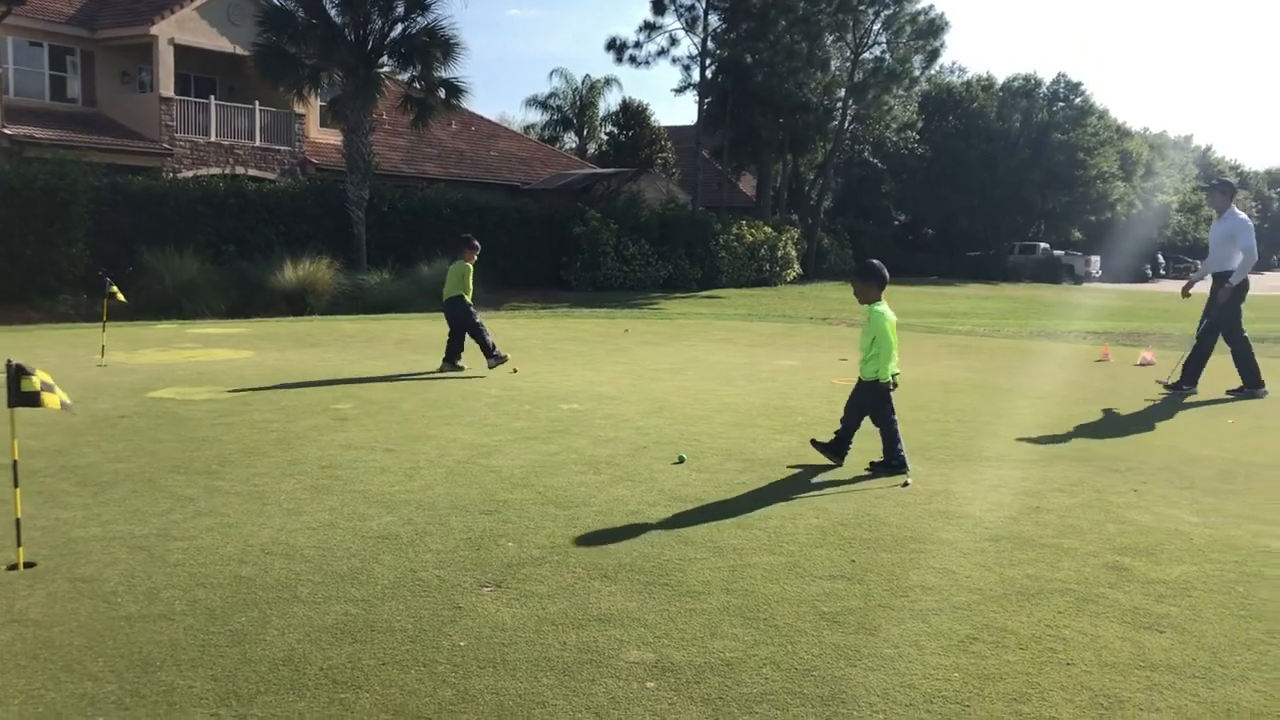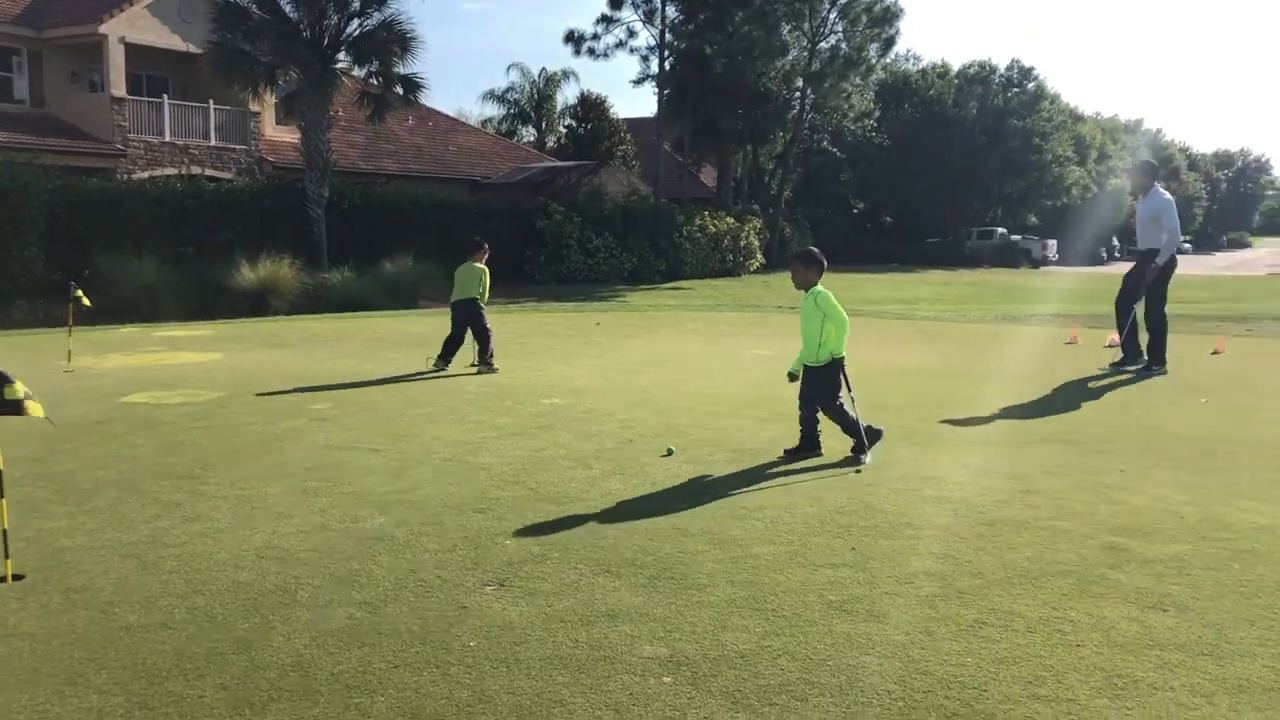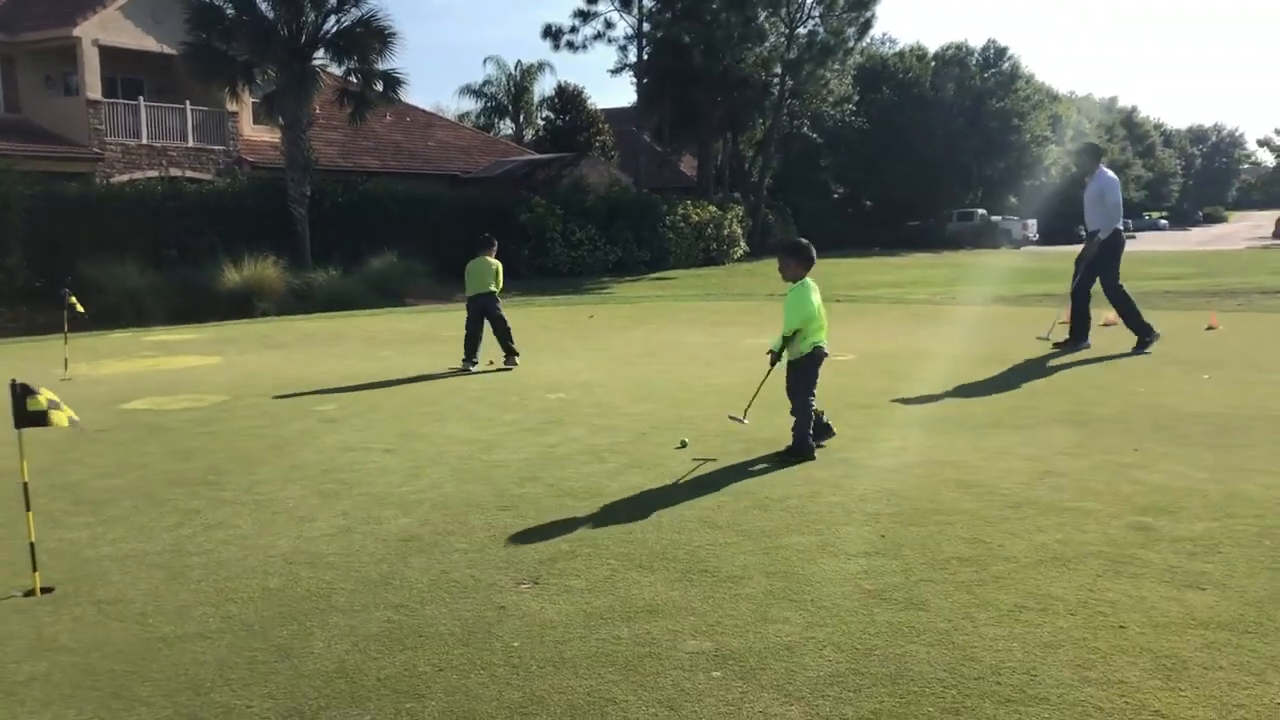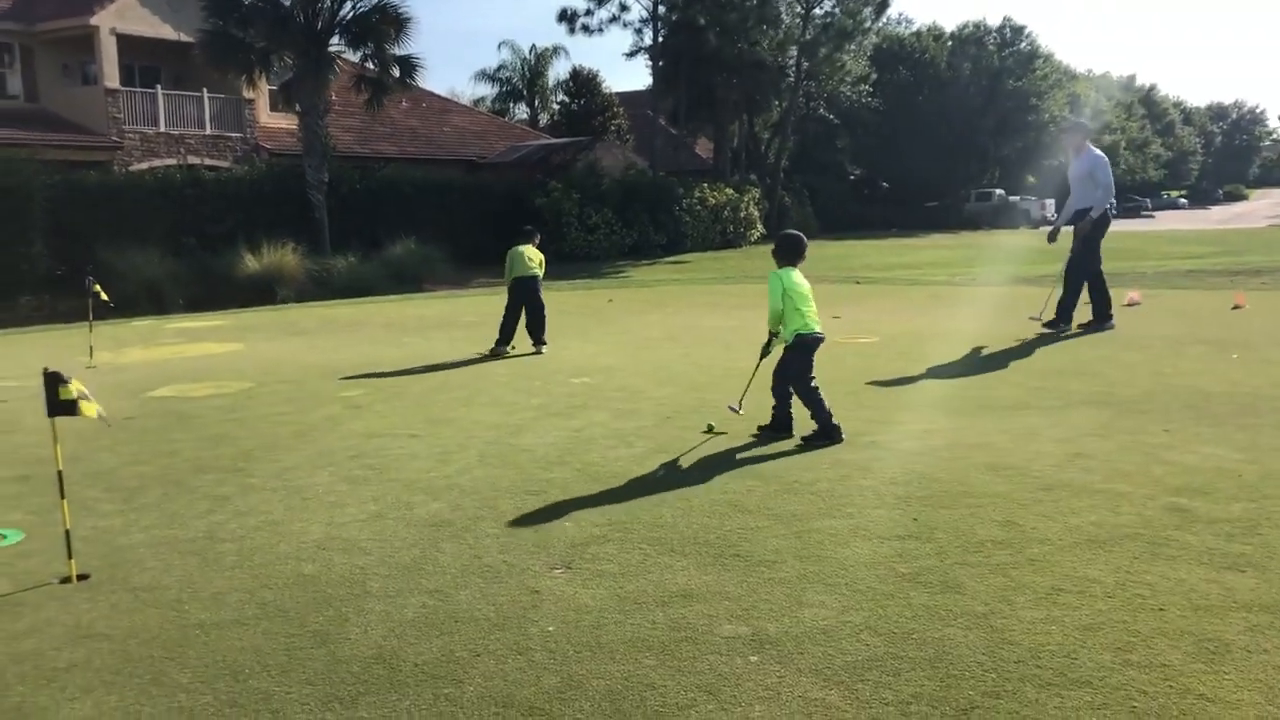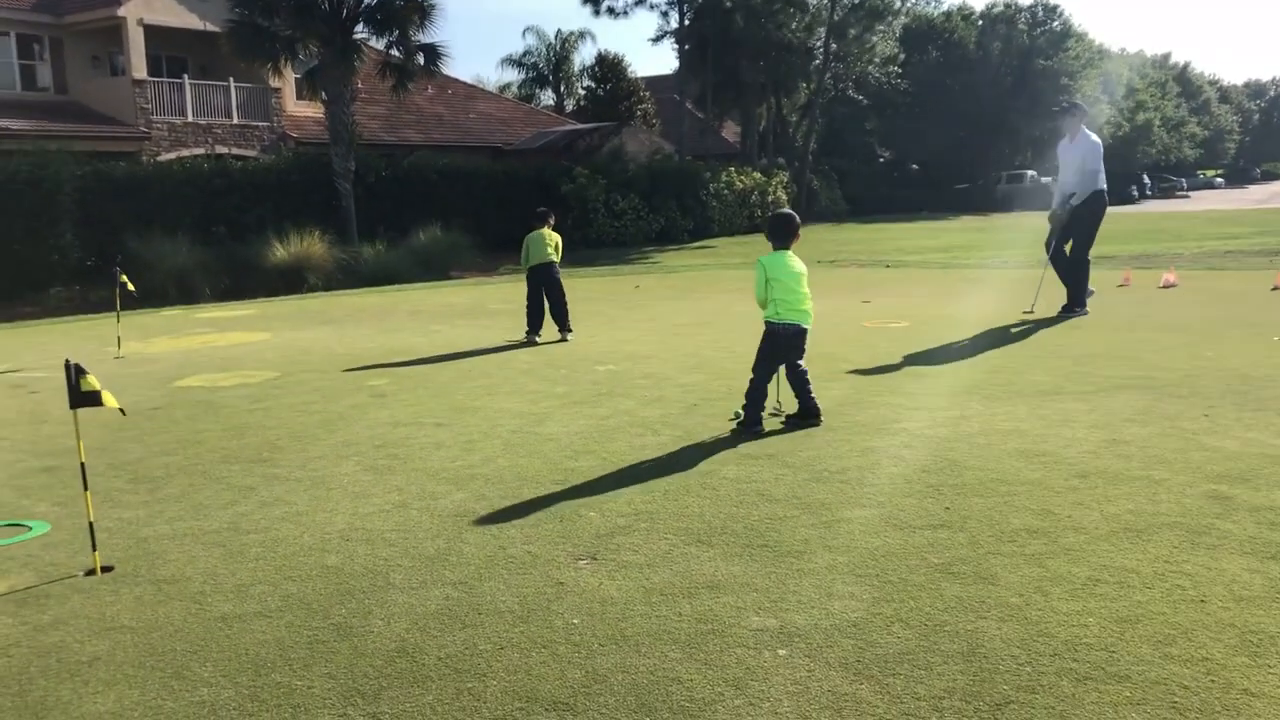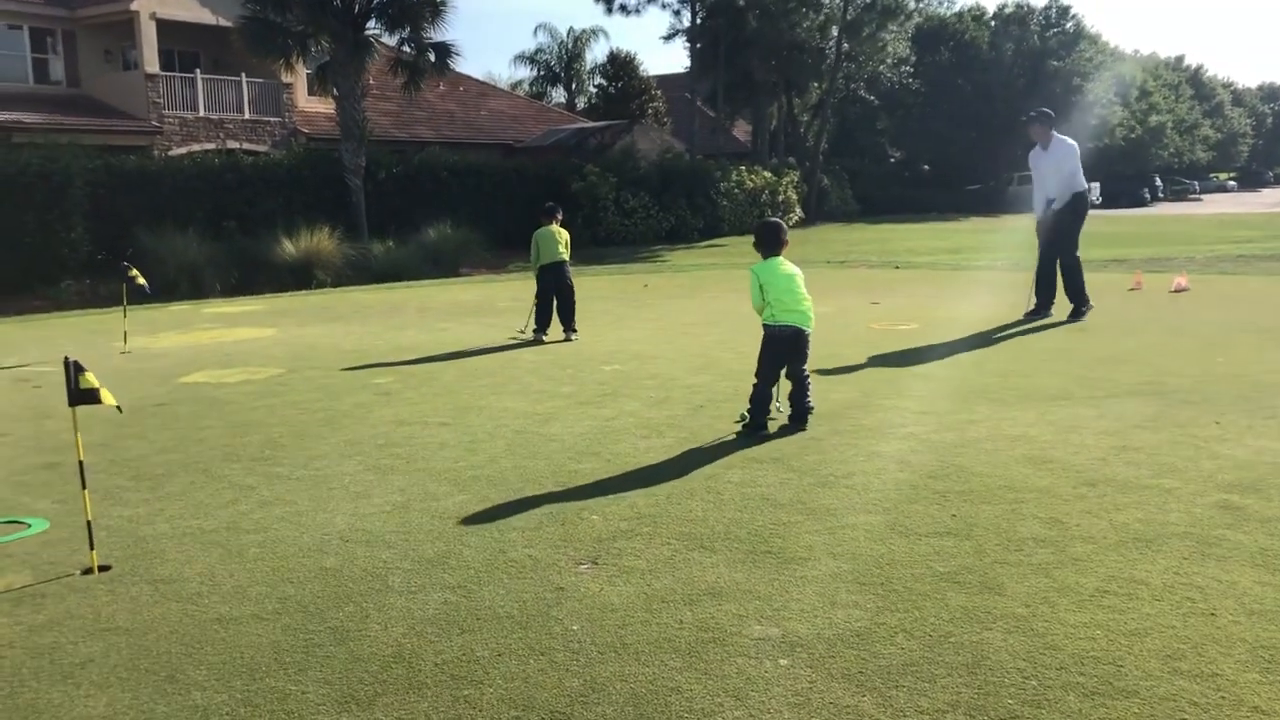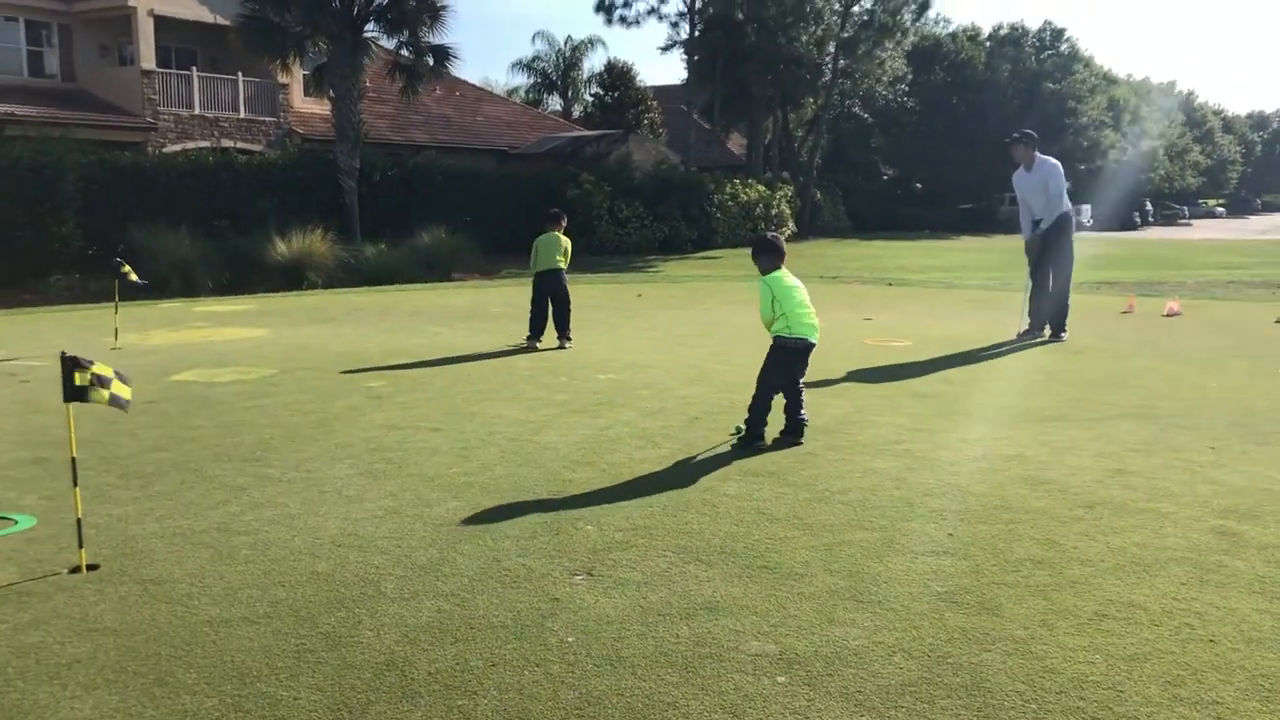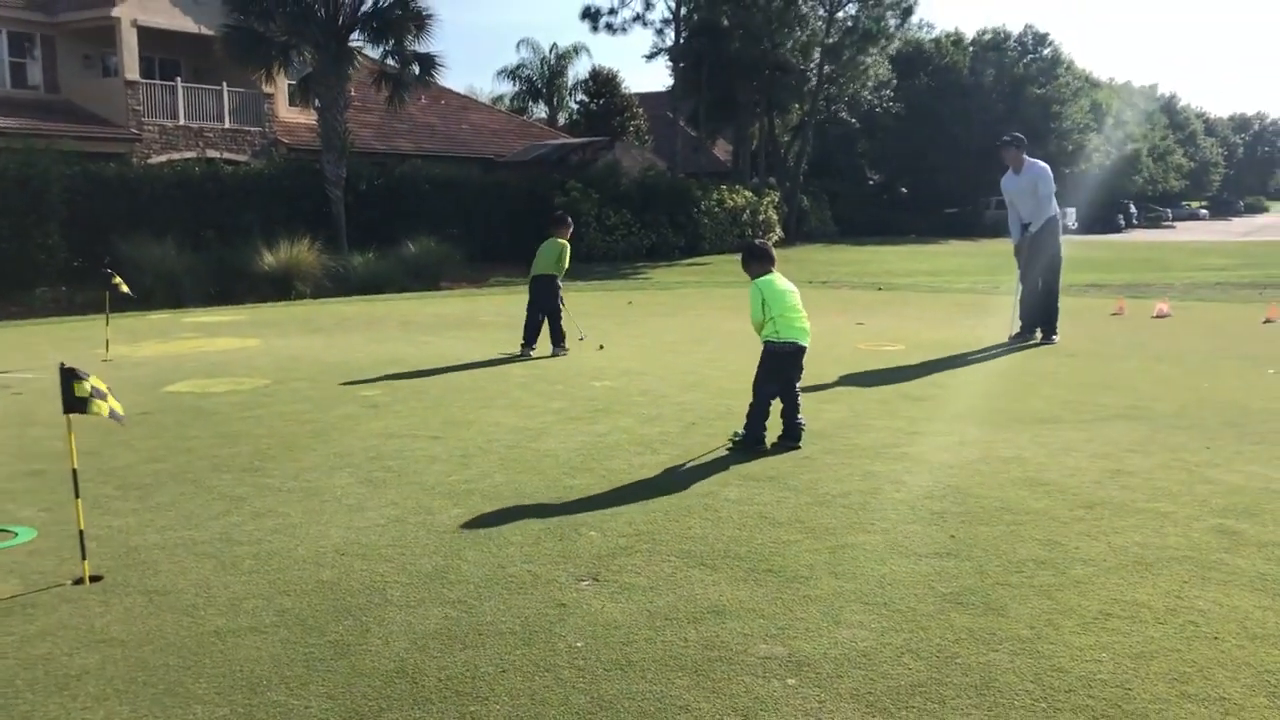
dt=0.4s
person 1, frame 1
left shoulder: (877, 314)
right shoulder: (884, 311)
left elbow: (887, 347)
right elbow: (890, 345)
left wrist: (885, 377)
right wrist: (892, 373)
left hip: (875, 378)
right hip: (870, 377)
left knee: (885, 420)
right knee: (852, 412)
left ankle: (896, 462)
right ankle: (837, 448)
person 1, frame 2
left shoulder: (821, 296)
right shoulder: (807, 299)
left elbow: (842, 321)
left wrist: (837, 353)
right wrist: (795, 367)
left hip: (827, 363)
right hip: (811, 363)
left knee: (831, 406)
right knee: (806, 405)
left ankle: (865, 436)
right ankle: (809, 444)
person 1, frame 3
left shoulder: (807, 287)
right shoulder: (793, 292)
left elbow: (811, 312)
left wrist: (789, 332)
right wrist: (777, 348)
left hip: (809, 352)
right hip: (796, 353)
left knee: (801, 399)
right knee: (797, 397)
left ankle: (802, 446)
right ankle: (822, 429)
person 1, frame 4
left shoulder: (777, 276)
right shoulder: (801, 279)
left elbow: (776, 308)
left wrist: (772, 330)
right wrist: (773, 341)
left hip: (800, 338)
right hip: (807, 335)
left knee: (803, 385)
right knee: (781, 378)
left ankle: (829, 429)
right ankle: (781, 424)
person 1, frame 5
left shoulder: (764, 263)
right shoulder: (800, 265)
left elbow: (761, 297)
right elbow: (793, 296)
left hip: (778, 326)
right hip: (801, 325)
left knee: (761, 372)
right knee: (796, 368)
left ankle: (752, 419)
right ankle: (809, 412)
person 1, frame 6
left shoulder: (757, 271)
right shoulder: (795, 270)
left elbow: (758, 305)
right elbow: (799, 299)
left hip: (776, 330)
right hip: (802, 328)
left knee: (765, 377)
right knee: (799, 374)
left ankle: (757, 422)
right ankle: (799, 417)
person 1, frame 7
left shoulder: (768, 282)
right shoulder: (795, 281)
left elbow: (767, 316)
left wrist: (775, 331)
left hip: (787, 340)
right hip: (808, 338)
left knee: (766, 386)
right knee: (794, 386)
left ankle: (754, 434)
right ankle: (794, 430)
person 1, frame 8
left shoulder: (759, 285)
right shoulder: (788, 285)
left elbow: (757, 319)
right elbow: (792, 315)
left wrist: (765, 335)
left hip: (778, 344)
right hip: (799, 342)
left knee: (762, 391)
right knee: (790, 390)
left ankle: (754, 438)
right ankle: (792, 435)
person 2, frame 1
left shoulder: (1240, 221)
right shoulder: (1219, 221)
left elbow: (1250, 257)
left wrist: (1230, 285)
right wrist: (1194, 279)
left hip: (1232, 283)
right hip: (1223, 282)
left knee: (1207, 332)
right knee: (1233, 334)
left ankle: (1188, 381)
right ankle: (1253, 384)
person 2, frame 2
left shoulder: (1163, 200)
right shoulder: (1144, 199)
left elbow: (1174, 236)
left wrist: (1157, 264)
right wrist: (1145, 263)
left hip: (1160, 261)
right hip: (1146, 258)
left knee: (1154, 311)
right knee: (1123, 303)
left ankle: (1157, 362)
right ankle: (1133, 355)
person 2, frame 3
left shoulder: (1107, 180)
right shoulder: (1092, 181)
left elbow: (1115, 214)
left wrist: (1097, 240)
right wrist: (1091, 243)
left hip: (1108, 240)
right hip: (1096, 240)
left knee: (1112, 289)
right knee: (1079, 288)
left ankle: (1145, 333)
right ankle: (1078, 337)
person 2, frame 4
left shoulder: (1097, 158)
right shoulder: (1075, 161)
left elbow: (1108, 192)
left wrist: (1091, 218)
right wrist: (1058, 225)
left hip: (1094, 218)
right hip: (1083, 219)
left knee: (1075, 268)
right knee: (1090, 268)
left ankle: (1062, 319)
right ankle: (1103, 317)
person 2, frame 5
left shoulder: (1092, 143)
right shoulder: (1063, 144)
left elbow: (1092, 180)
left wrist: (1069, 206)
right wrist: (1056, 208)
left hip: (1091, 201)
right hip: (1072, 203)
left knee: (1079, 253)
right knee: (1053, 246)
left ankle: (1077, 303)
right ankle: (1080, 290)
person 2, frame 6
left shoulder: (1067, 147)
right shoulder: (1034, 155)
left elbow: (1070, 183)
right elbow: (1038, 188)
left wrist: (1051, 212)
right wrist: (1040, 218)
left hip: (1074, 201)
right hip: (1053, 205)
left knee: (1067, 252)
right knee: (1046, 255)
left ankle: (1081, 303)
right ankle: (1043, 305)
person 2, frame 7
left shoulder: (1051, 167)
right shoulder: (1018, 177)
left elbow: (1057, 202)
right elbow: (1024, 209)
left wrist: (1040, 231)
right wrist: (1028, 238)
left hip: (1059, 222)
right hip: (1038, 225)
left knee: (1060, 276)
right knee: (1038, 277)
left ankle: (1059, 327)
right ankle: (1037, 325)
person 2, frame 8
left shoulder: (1040, 170)
right shoulder: (1006, 180)
left elbow: (1046, 205)
right elbow: (1013, 212)
left wrist: (1030, 234)
right wrist: (1017, 241)
left hip: (1047, 226)
right hip: (1027, 230)
left knee: (1049, 280)
right knee: (1028, 281)
left ankle: (1050, 330)
right ankle: (1028, 327)
